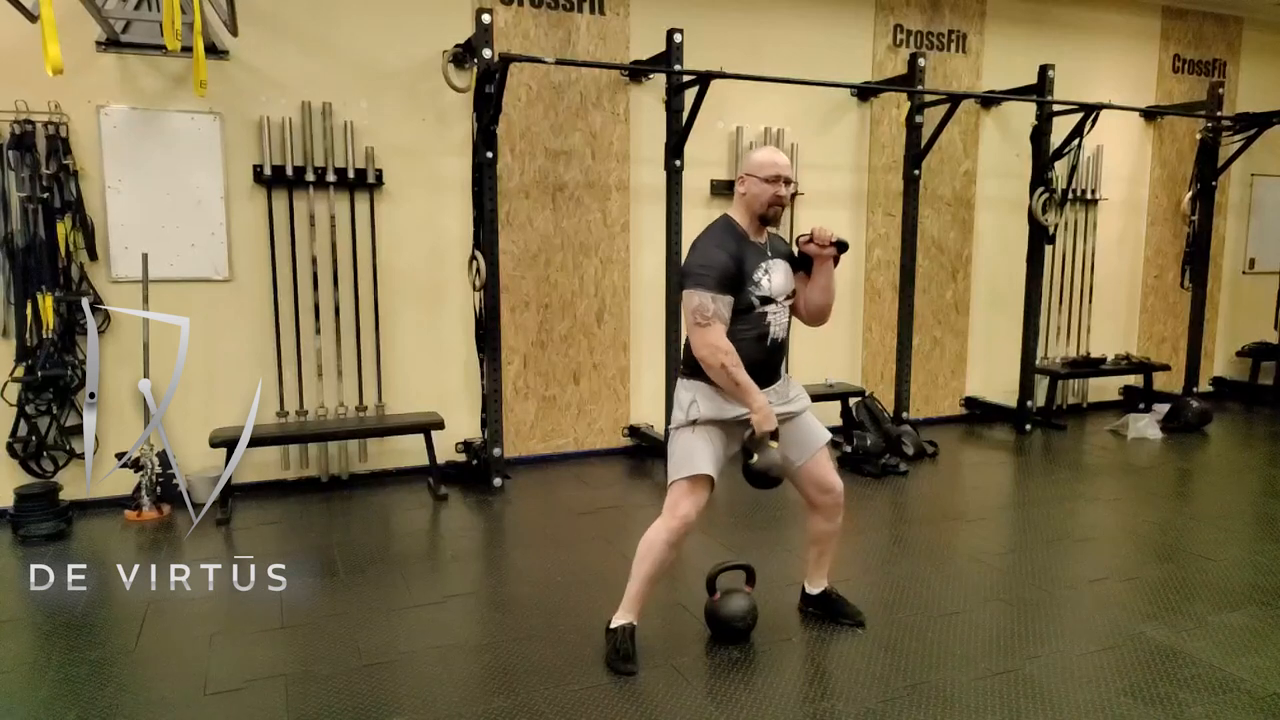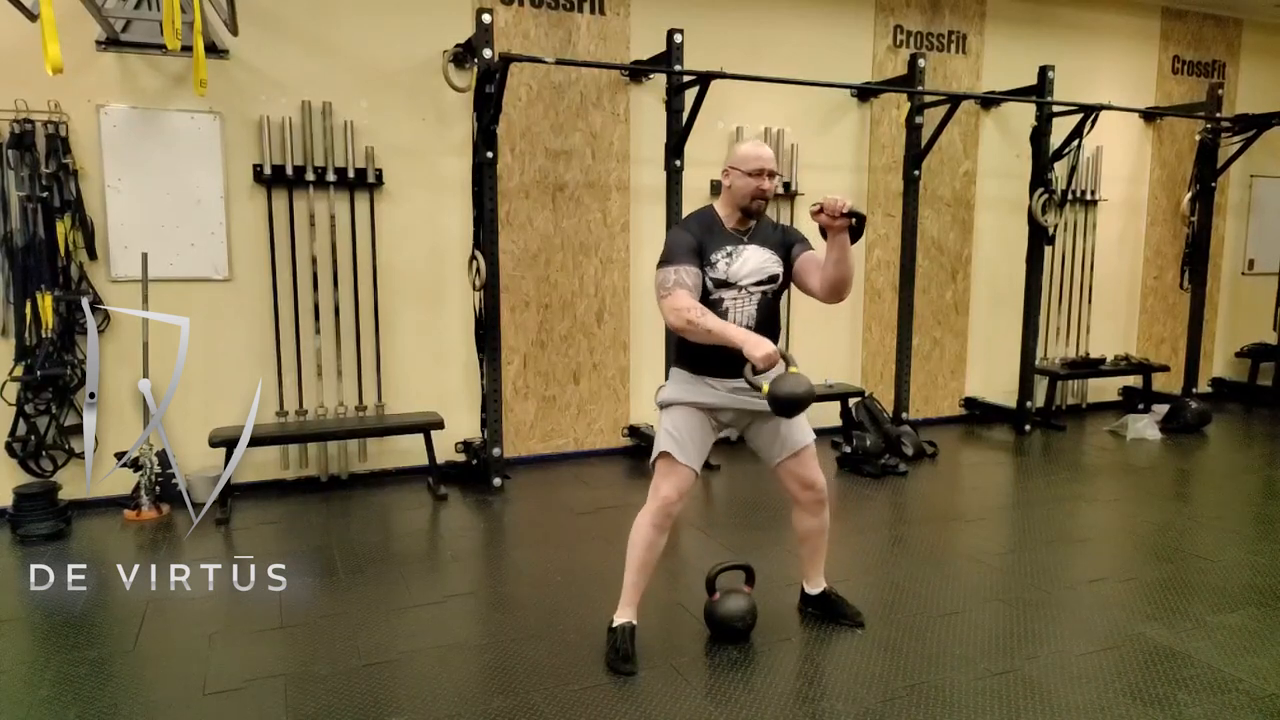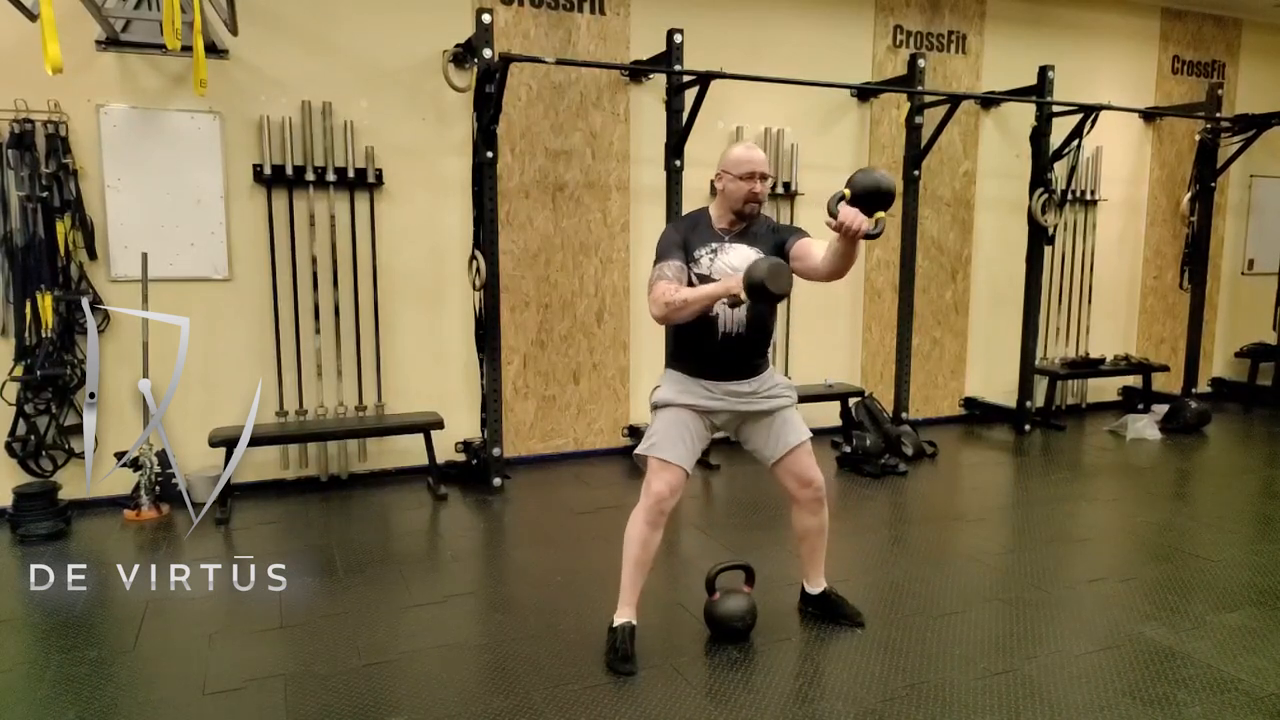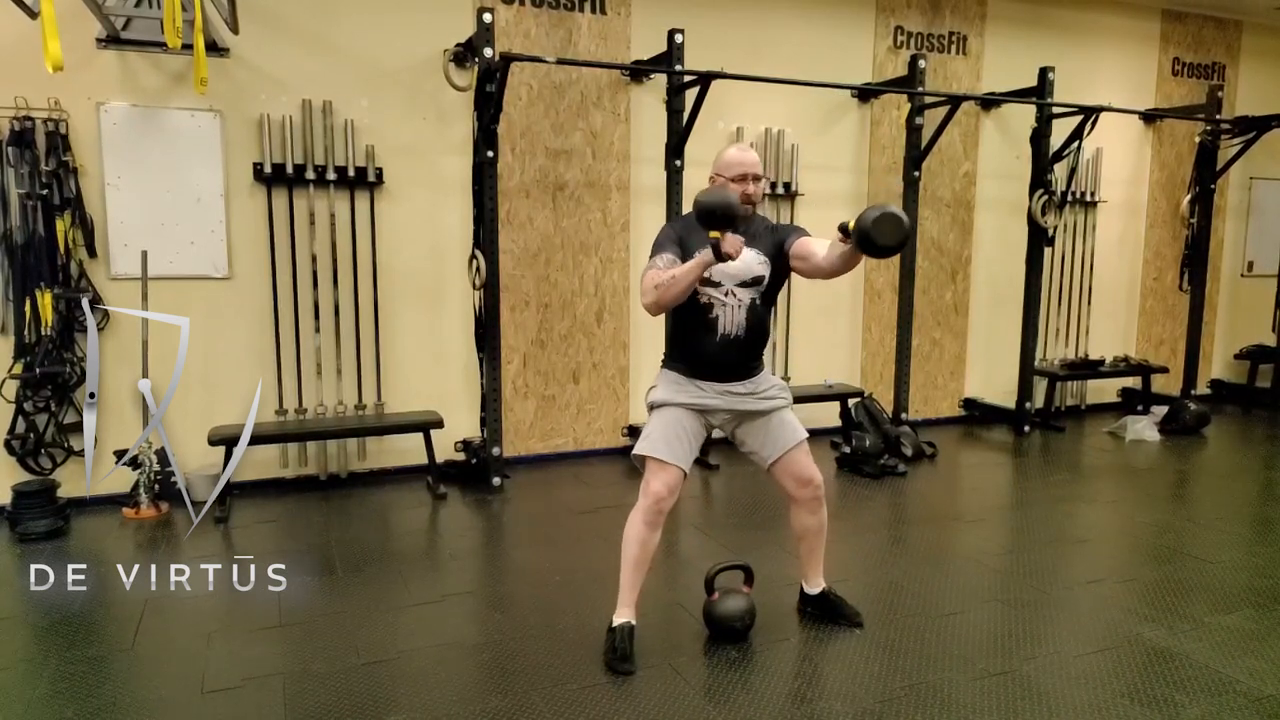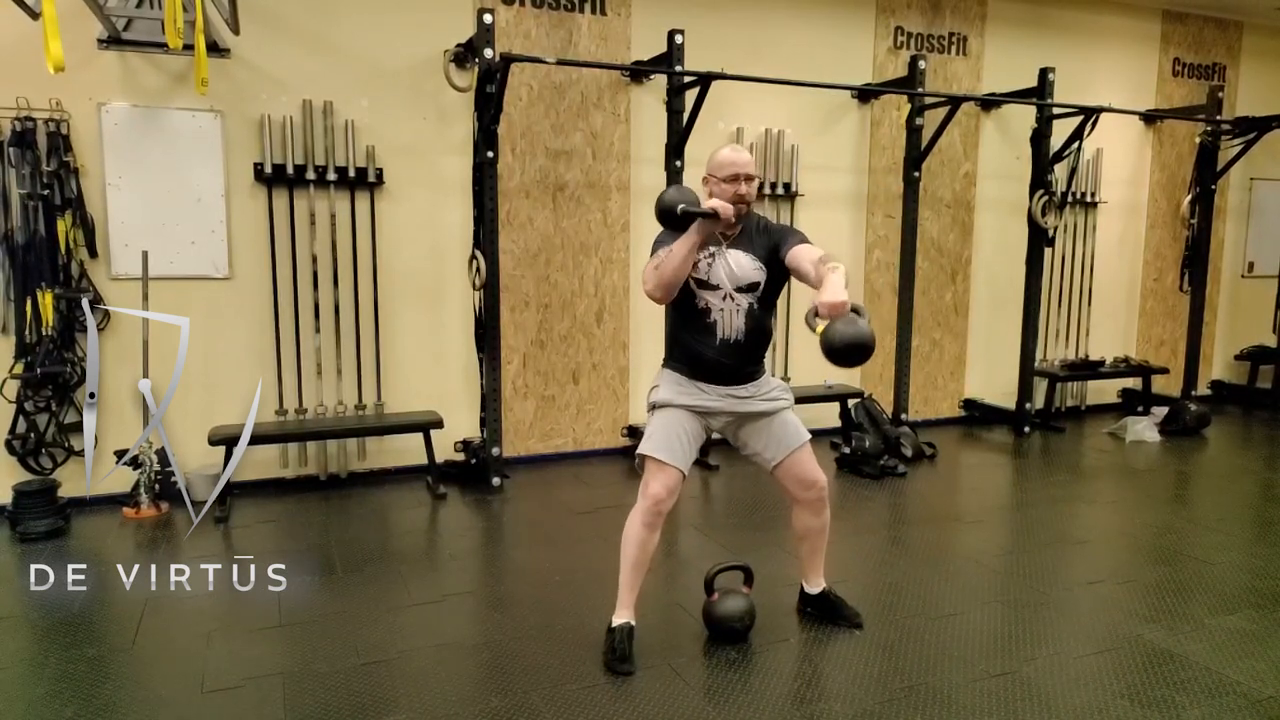
dt=1s
person 1, frame 1
left shoulder: (780, 249)
right shoulder: (715, 251)
left elbow: (814, 314)
right elbow: (708, 345)
left wrist: (822, 262)
right wrist: (754, 404)
left hip: (776, 390)
right hip: (711, 397)
left knee: (829, 493)
right knee: (681, 515)
left ankle: (816, 592)
right ankle: (623, 622)
person 1, frame 2
left shoulder: (782, 239)
right shoulder: (690, 234)
left elbow: (833, 290)
right elbow: (678, 313)
left wrist: (839, 235)
right wrist: (742, 340)
left hip: (765, 384)
right hip: (697, 385)
left knee: (813, 490)
right knee: (665, 499)
left ankle: (815, 592)
right ankle: (624, 620)
person 1, frame 3
left shoulder: (777, 236)
right shoulder: (683, 234)
left elbow: (827, 265)
right elbow: (662, 307)
left wrist: (849, 236)
right wrist: (725, 286)
left hip: (758, 385)
right hip: (689, 386)
left knee: (810, 487)
right knee: (657, 497)
left ankle: (815, 591)
right ankle: (623, 621)
person 1, frame 4
left shoulder: (776, 236)
right shoulder: (682, 233)
left elbow: (824, 259)
right elbow: (653, 299)
left wrist: (854, 246)
right wrist: (710, 257)
left hip: (753, 386)
right hip: (685, 385)
left knee: (809, 485)
right knee: (656, 496)
left ankle: (814, 592)
right ankle: (622, 621)
person 1, frame 5
left shoulder: (774, 236)
right shoulder: (680, 232)
left elbow: (816, 260)
right elbow: (657, 289)
left wrist: (832, 285)
right wrist: (701, 228)
left hip: (754, 388)
right hip: (686, 387)
left knee: (812, 487)
right knee: (655, 497)
left ankle: (814, 592)
right ankle: (622, 622)
